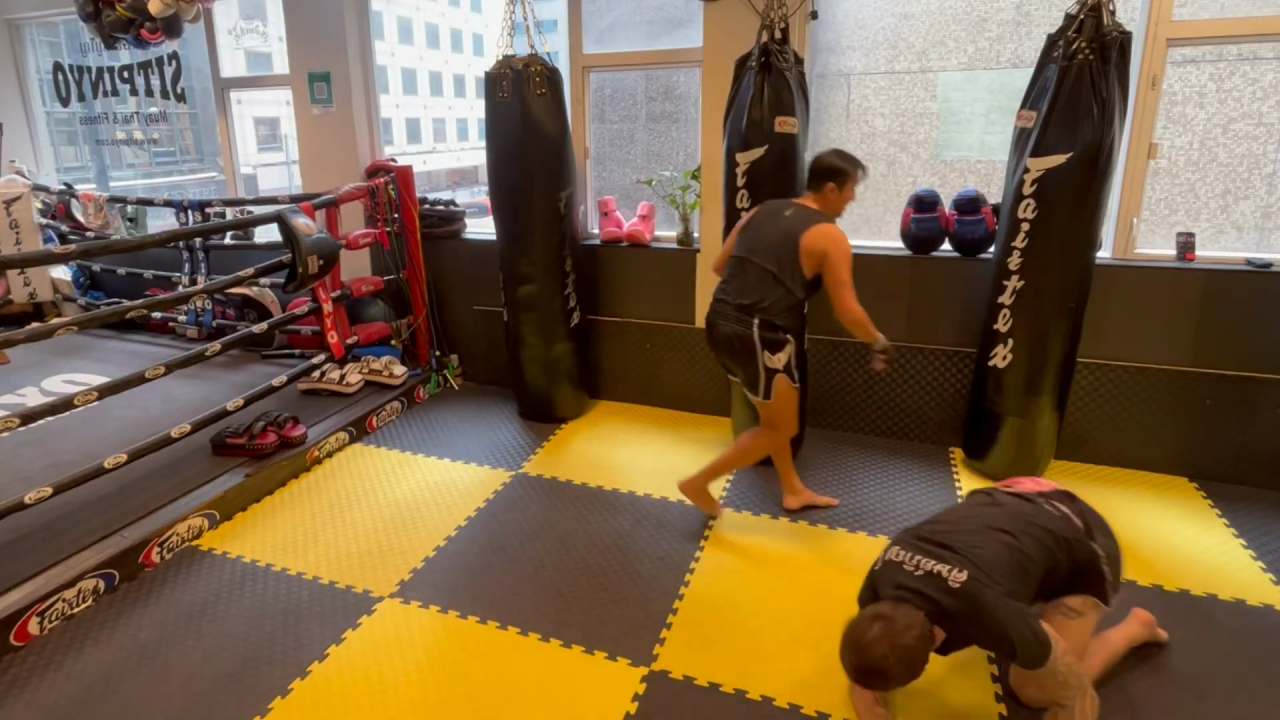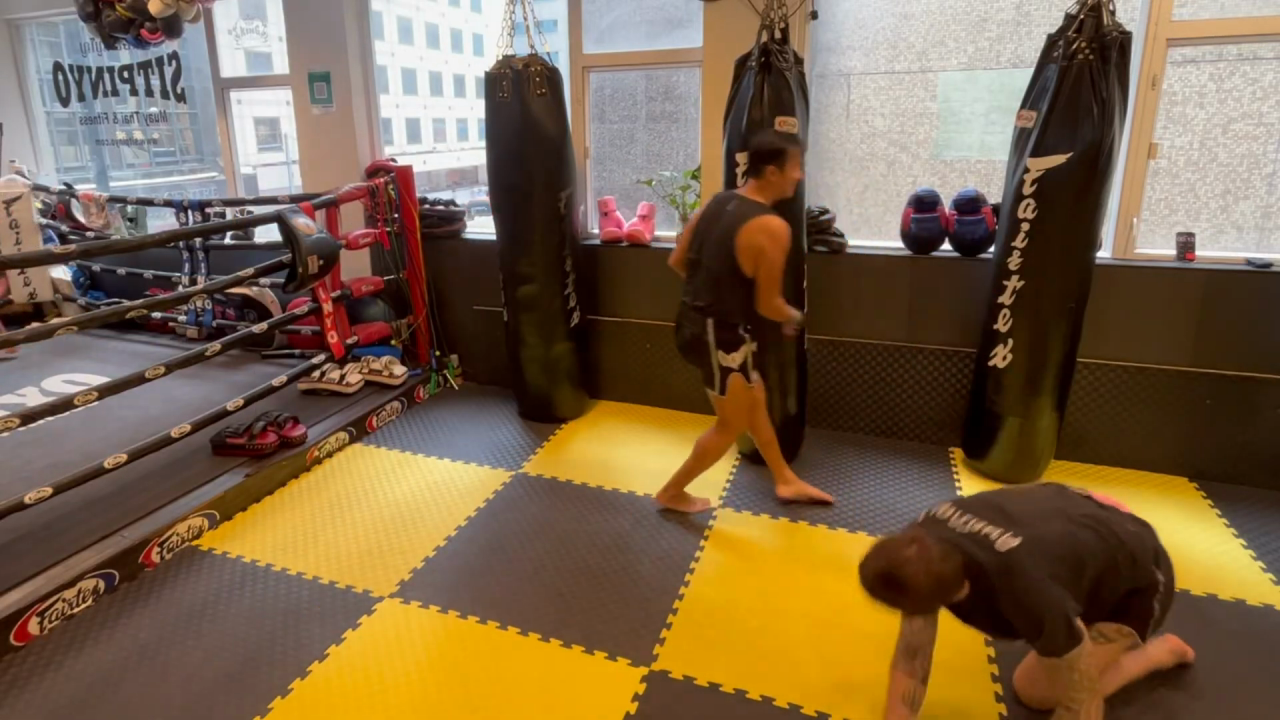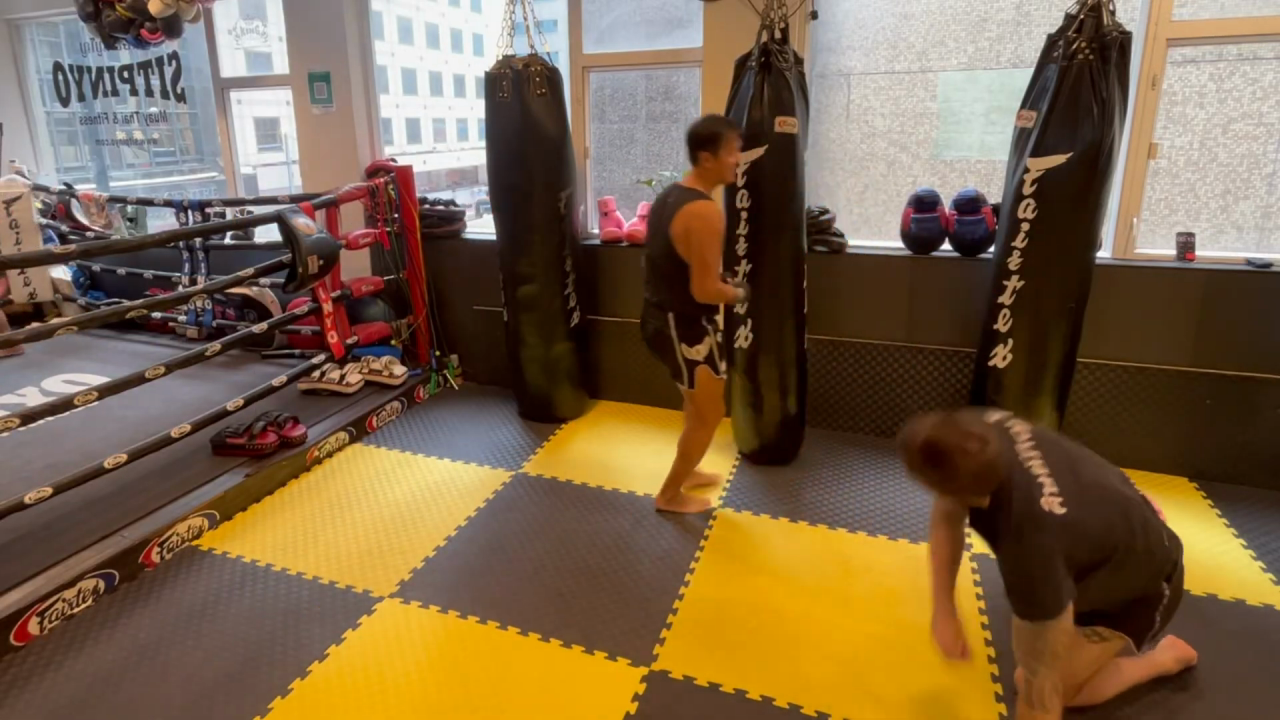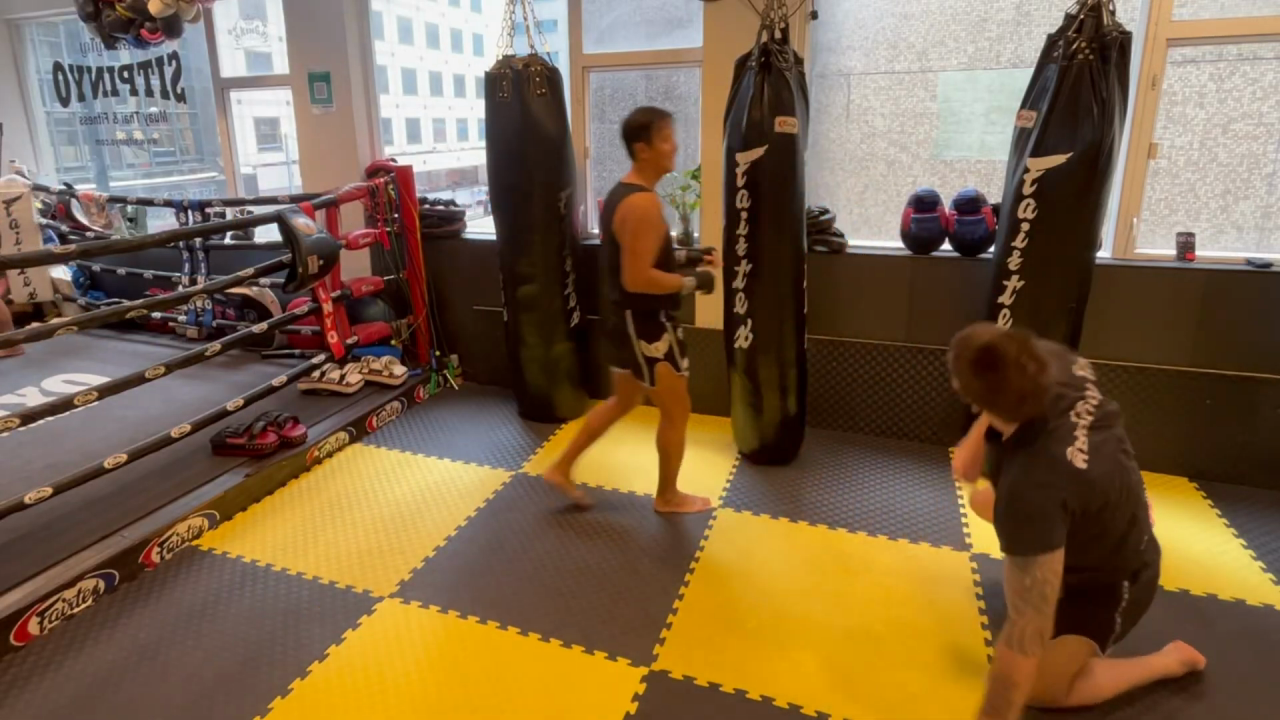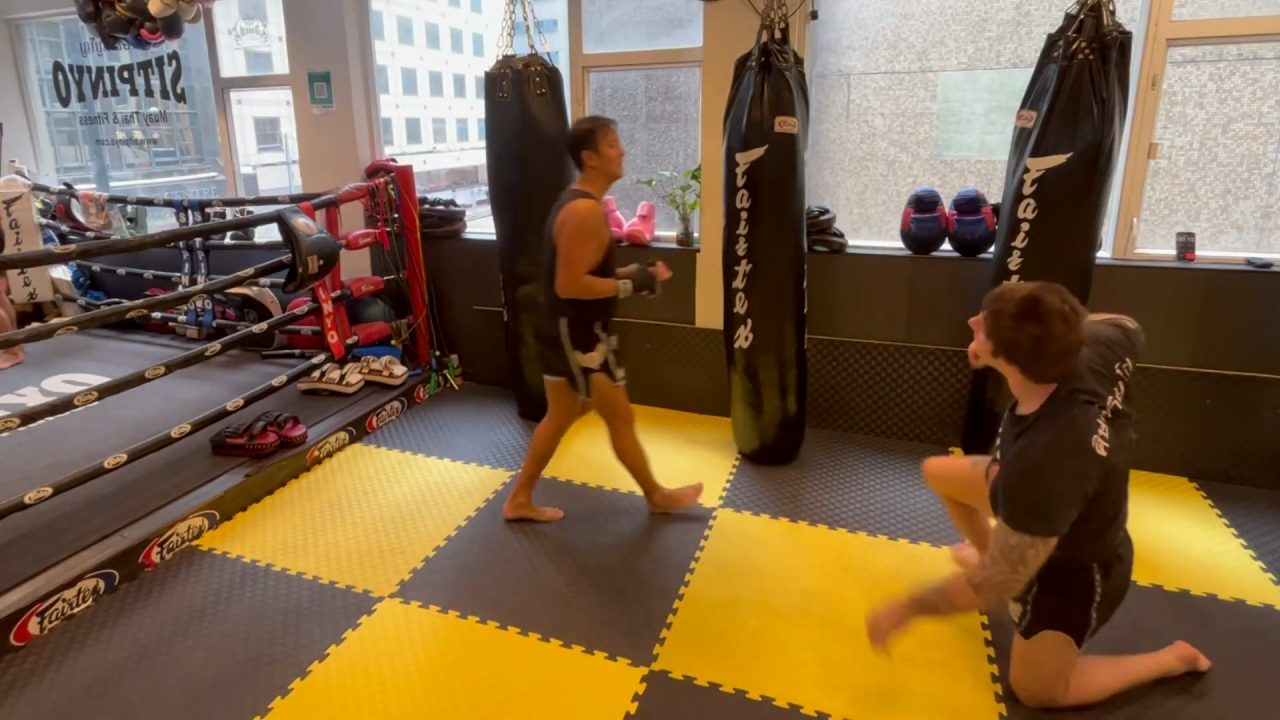
dt=0.2s
person 1, frame 1
left shoulder: (761, 213)
right shoulder: (830, 237)
left elbow: (720, 266)
right elbow: (848, 311)
right wrist: (879, 344)
left hip: (720, 323)
right hip: (759, 337)
left knee: (776, 415)
right knee: (780, 428)
left ankle: (793, 490)
right ankle: (699, 483)
person 1, frame 2
left shoulder: (715, 204)
right shoulder: (771, 228)
left elbow: (677, 261)
right elbow: (767, 305)
right wrist: (794, 317)
left hip: (694, 320)
right hip: (721, 334)
left knee: (753, 402)
right knee: (731, 425)
left ankle: (786, 480)
right ankle: (673, 491)
person 1, frame 3
left shoulder: (668, 196)
right shoulder: (706, 213)
right elbow: (705, 289)
left wrist: (720, 281)
right wrist: (739, 292)
left hip: (661, 317)
right hip: (684, 326)
left knee: (703, 400)
right knee: (708, 415)
left ankle: (688, 473)
right ankle: (671, 495)
person 1, frame 4
left shoulder: (621, 194)
right shoulder: (644, 204)
right elbow: (637, 278)
left wrist: (686, 258)
right wrist: (694, 282)
left hip: (627, 318)
right hip: (645, 324)
left knee: (623, 400)
right knee: (676, 411)
left ankle: (562, 469)
right ankle: (669, 496)
person 1, frame 5
left shoulder: (576, 203)
right shoulder: (584, 212)
right elbow: (569, 284)
left wrist: (634, 271)
right wrist: (630, 285)
left hip: (565, 328)
right hip: (577, 332)
left knee: (560, 415)
right knee: (620, 419)
left ankle: (520, 499)
right ankle: (657, 496)
person 2, frame 1
left shoulder: (987, 614)
right shoulder: (882, 584)
right elbow: (865, 677)
left hip: (1084, 546)
left knee: (1032, 689)
left ankle: (1133, 629)
person 2, frame 2
left shoulder: (1030, 597)
right shoulder: (921, 546)
right elbow: (908, 659)
left hip: (1137, 580)
left knee: (1033, 688)
left ankle: (1160, 651)
person 2, frame 3
left shoulder: (1032, 550)
right shoulder: (984, 427)
left elbow: (1041, 684)
right elbow: (947, 510)
right wrist: (943, 606)
left hip: (1142, 588)
left ankle: (1164, 657)
person 2, frame 4
left shoulder: (1032, 490)
right shoulder: (1062, 366)
left elbow: (1027, 633)
right wrist: (975, 437)
left hip: (1108, 580)
left ankle: (1171, 661)
person 2, frame 5
left shoulder: (1042, 465)
right shoulder: (1102, 350)
left elbow: (993, 587)
right elbow: (1124, 326)
left wrist: (903, 611)
left hip: (1074, 570)
left knee: (1034, 688)
right knee: (935, 471)
left ankle: (1171, 659)
right ankle: (983, 550)
